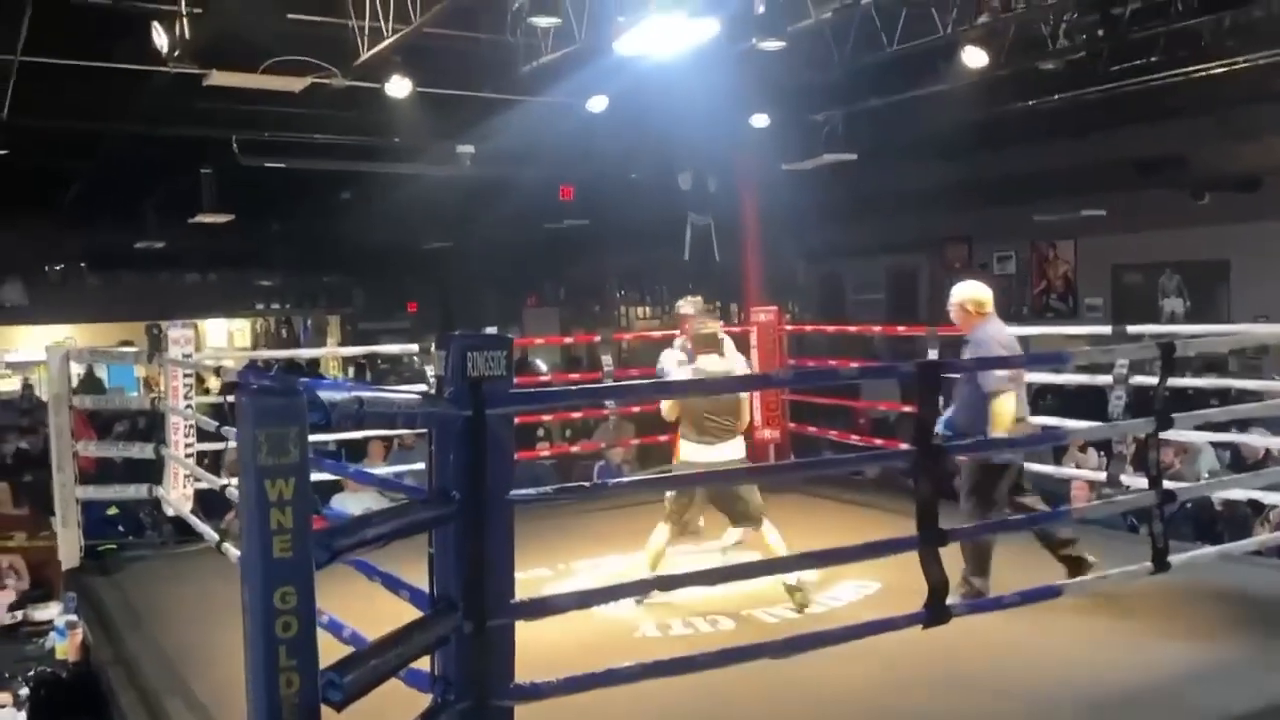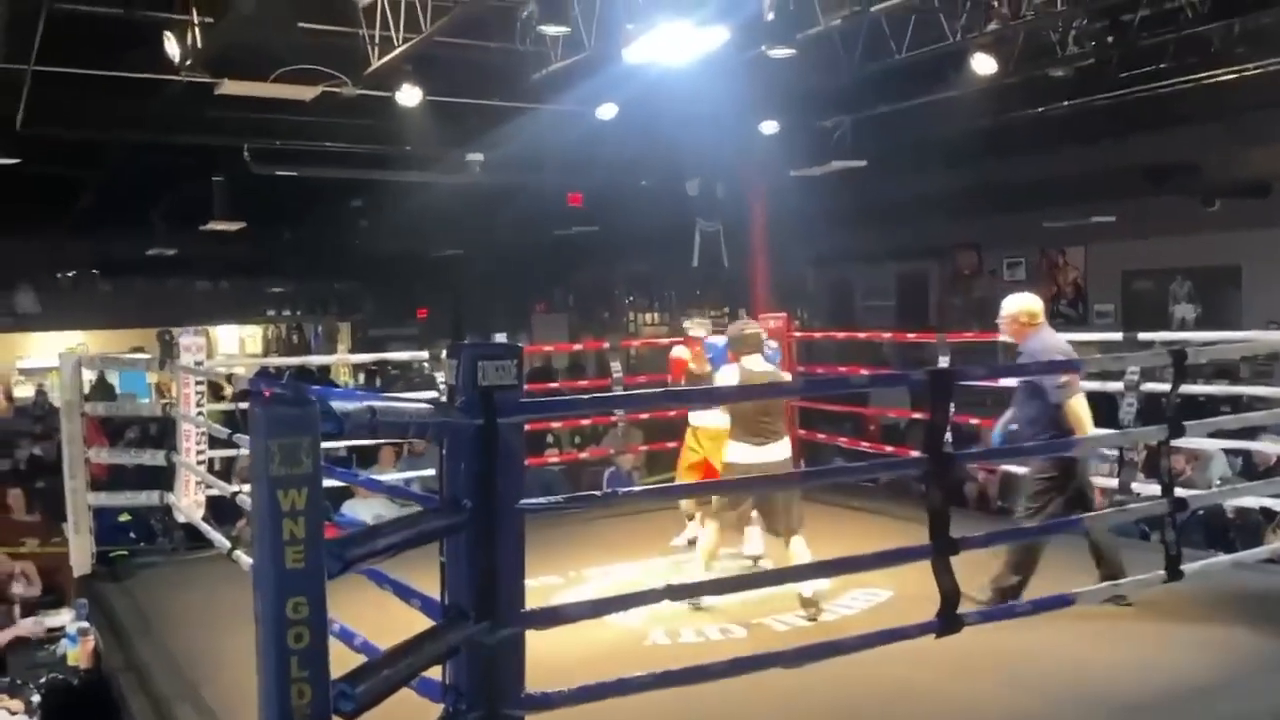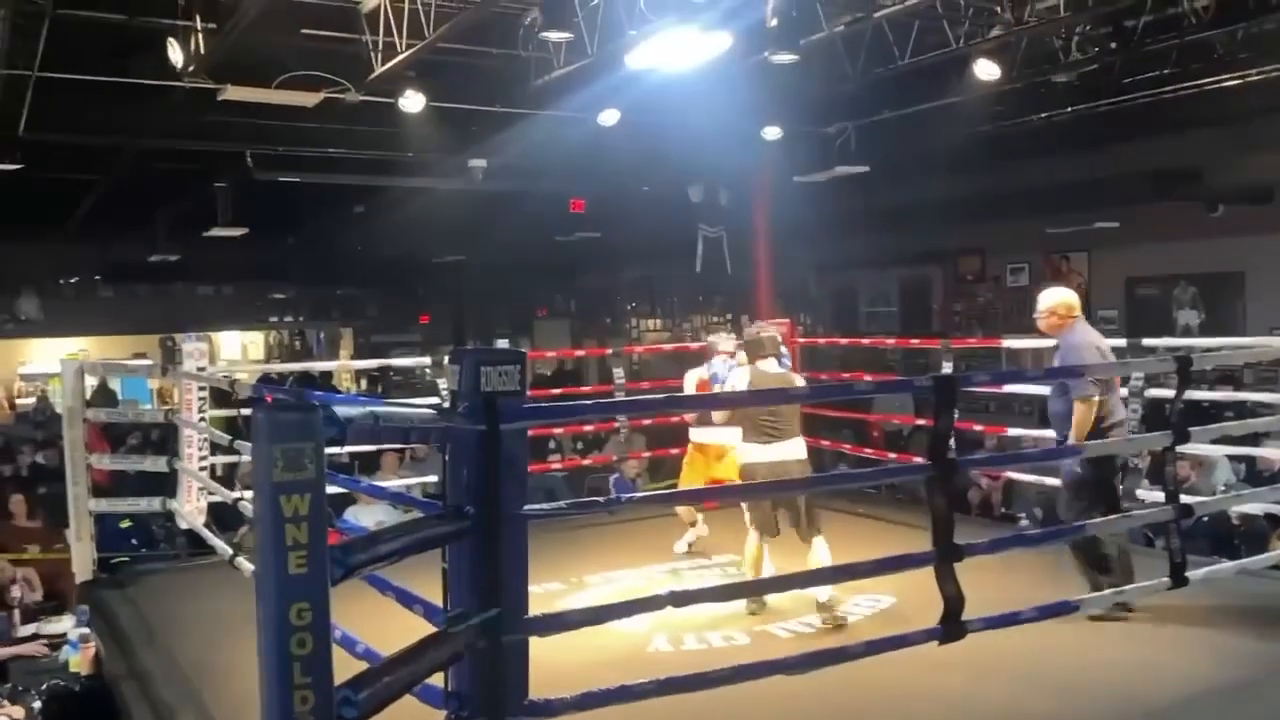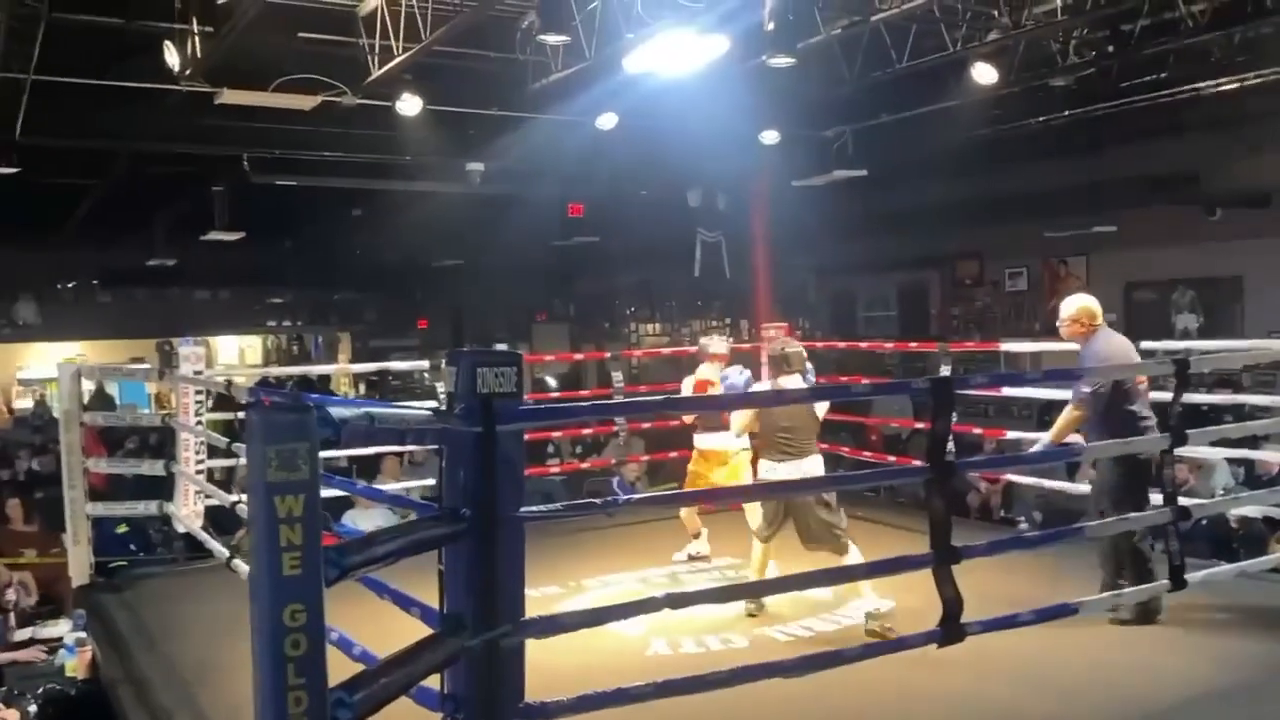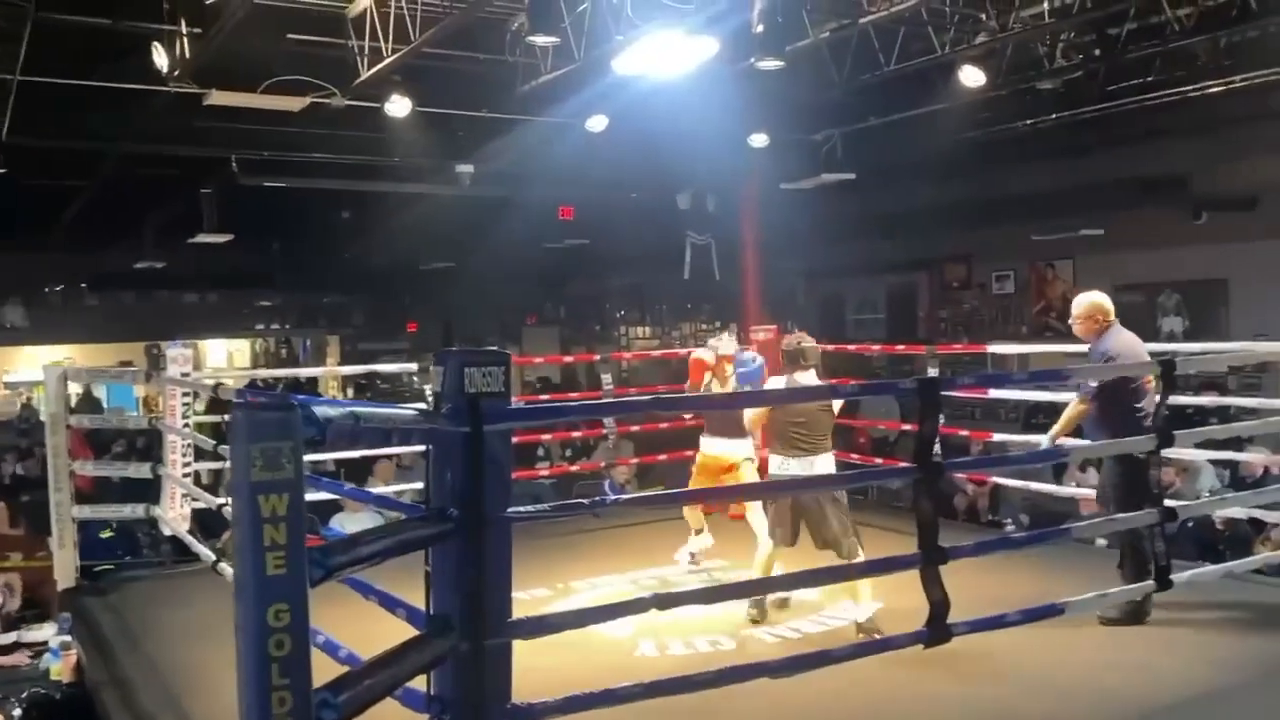
dt=0.2s
person 1, frame 1
left shoulder: (987, 339)
right shoulder: (989, 334)
left elbow: (1002, 393)
left wrist: (998, 438)
right wrist: (952, 413)
left hip: (998, 437)
right hip: (1011, 433)
left knee: (977, 508)
right knee: (1018, 499)
left ankle: (974, 589)
right ankle: (1073, 556)
person 1, frame 2
left shoulder: (1043, 349)
right shoulder: (1037, 347)
left elbow: (1071, 397)
right elbow: (1029, 398)
right wrist: (1005, 423)
right hip: (1060, 444)
left knee: (1032, 515)
right knee: (1083, 514)
left ankle: (1005, 591)
right ankle: (1116, 583)
person 1, frame 3
left shoulder: (1077, 344)
right shoulder: (1078, 338)
left elbow: (1086, 399)
left wrist: (1073, 444)
right wrist: (1073, 441)
left hip: (1093, 445)
right hip: (1101, 441)
left knee: (1081, 517)
right knee: (1105, 515)
left ankle: (1108, 594)
right ankle: (1119, 591)
person 1, frame 4
left shoulder: (1099, 352)
right shoulder: (1111, 342)
left elbow: (1079, 408)
left wrist: (1045, 443)
left hip: (1124, 444)
right hip: (1129, 439)
right knee: (1110, 514)
left ankle: (1144, 602)
right ankle: (1115, 587)
person 1, frame 5
left shoulder: (1108, 350)
right shoulder: (1124, 339)
left elbow: (1085, 402)
left wrist: (1051, 437)
right hip: (1129, 441)
right knee: (1124, 514)
left ankle: (1135, 603)
right ankle: (1137, 585)
person 2, frame 1
left shoulder: (683, 376)
right shoulder: (737, 376)
left elbow: (668, 413)
right elbow: (742, 423)
left hip: (693, 463)
right hip: (731, 463)
left knee: (669, 522)
right knee: (759, 523)
right ankle: (794, 585)
person 2, frame 2
left shoulder: (729, 374)
right shoulder: (783, 378)
left hip: (740, 464)
right hip: (777, 462)
left knee: (714, 521)
right knee: (792, 532)
right ankle: (809, 597)
person 2, frame 3
left shoulder: (740, 376)
right shoulder: (797, 382)
left elbow: (719, 417)
left wrist: (722, 387)
left hip: (755, 464)
right hip: (793, 462)
left knee: (757, 529)
right knee: (813, 535)
left ankle: (753, 595)
right ankle: (825, 602)
person 2, frame 4
left shoulder: (761, 391)
right shoulder: (818, 399)
left elbow: (738, 430)
left hip: (772, 478)
right hip: (809, 478)
left knee: (762, 536)
right knee: (843, 545)
left ankle: (753, 597)
right ankle: (870, 609)
person 2, frame 5
left shoulder: (775, 385)
right shoulder: (833, 394)
left elbow: (750, 422)
left hip: (782, 476)
right hip: (820, 477)
left knee: (774, 540)
right knee: (850, 549)
left ankle: (757, 601)
right ankle: (865, 620)
person 3, frame 1
left shoulder: (720, 340)
right shoulder: (678, 343)
left elbow: (742, 370)
right elbow: (671, 372)
right wrist: (670, 370)
right ankle: (692, 516)
person 3, frame 2
left shoulder: (720, 358)
right shoulder: (681, 362)
right wrist: (675, 378)
left hip: (724, 430)
right hip: (696, 431)
right knee: (682, 485)
right ankle: (693, 527)
person 3, frame 3
right shoulder: (694, 376)
right elbow: (688, 416)
right wrist: (701, 392)
left hip: (731, 446)
right hip: (700, 446)
right ankle: (695, 528)
person 3, frame 4
left shoulder: (737, 380)
right shoulder: (691, 382)
right elbow: (688, 418)
right wrist: (699, 393)
left hip: (735, 451)
right hip: (705, 452)
right knee: (686, 508)
right ankle: (698, 544)
person 3, frame 5
left shoulder: (745, 380)
right shoulder: (701, 379)
left wrist: (755, 387)
right wrist: (695, 383)
left hip: (740, 456)
right hip: (710, 455)
left knee: (754, 509)
right knee: (690, 505)
right ankle: (700, 538)
